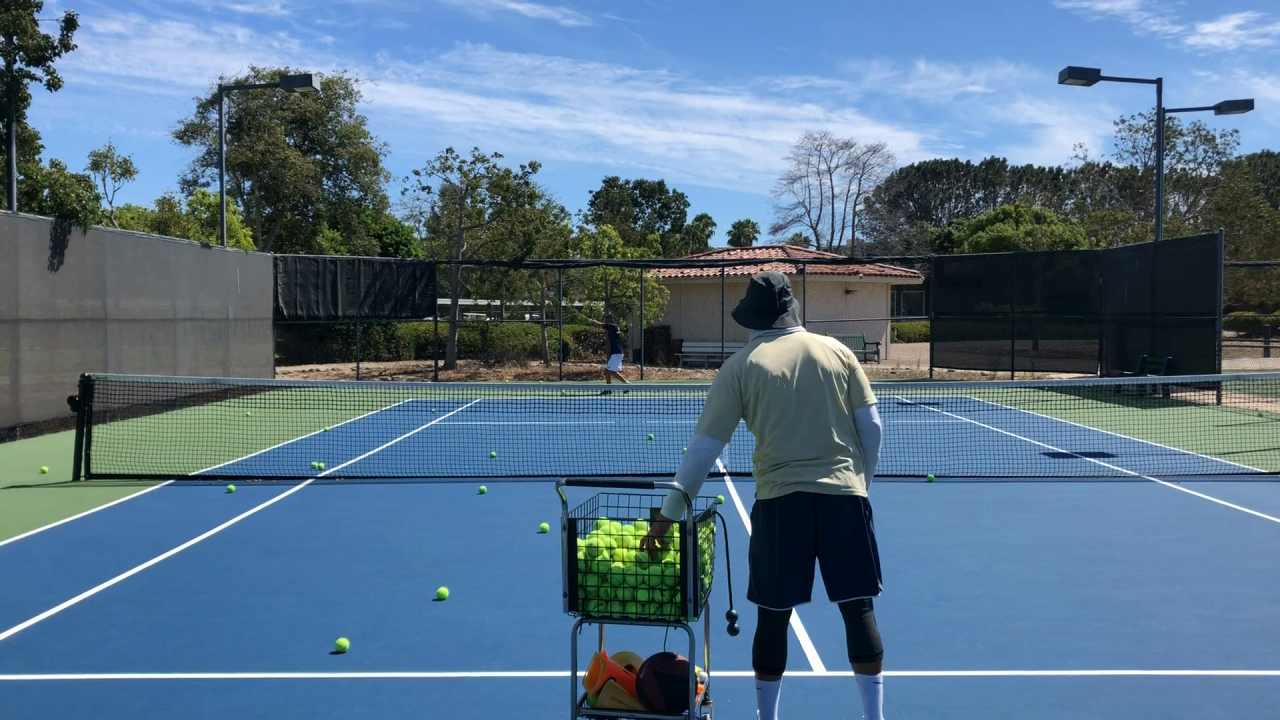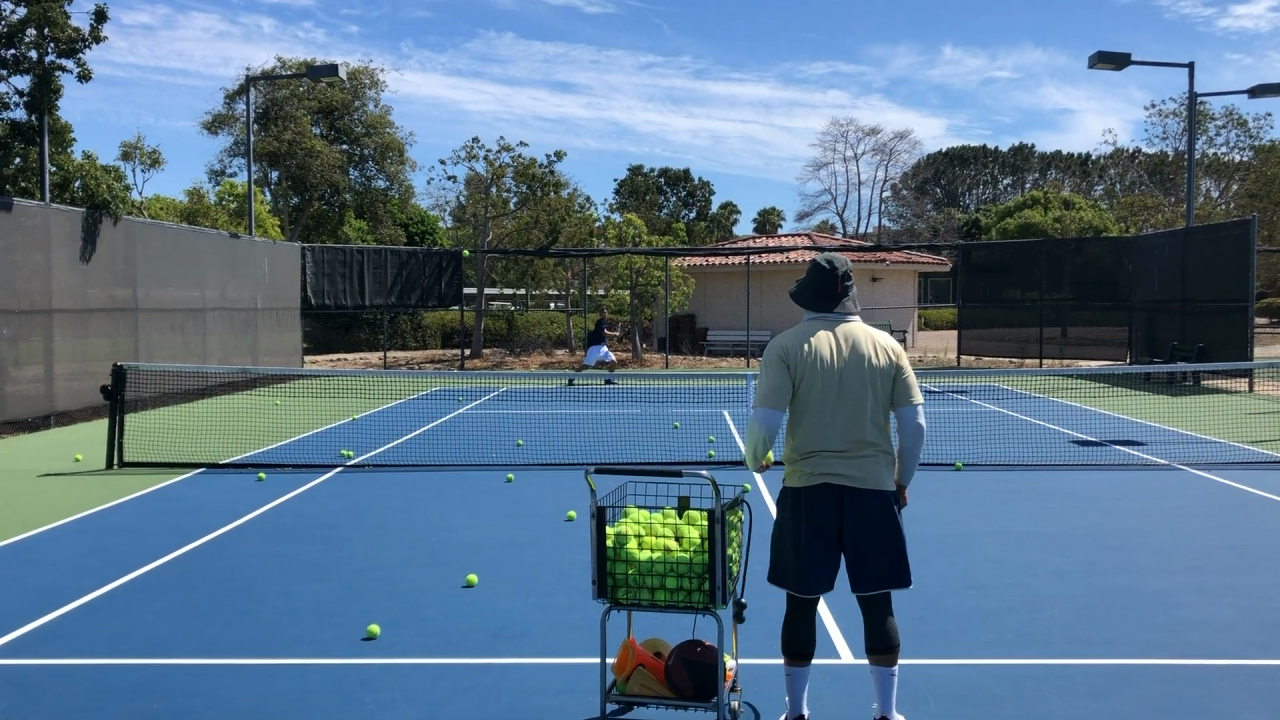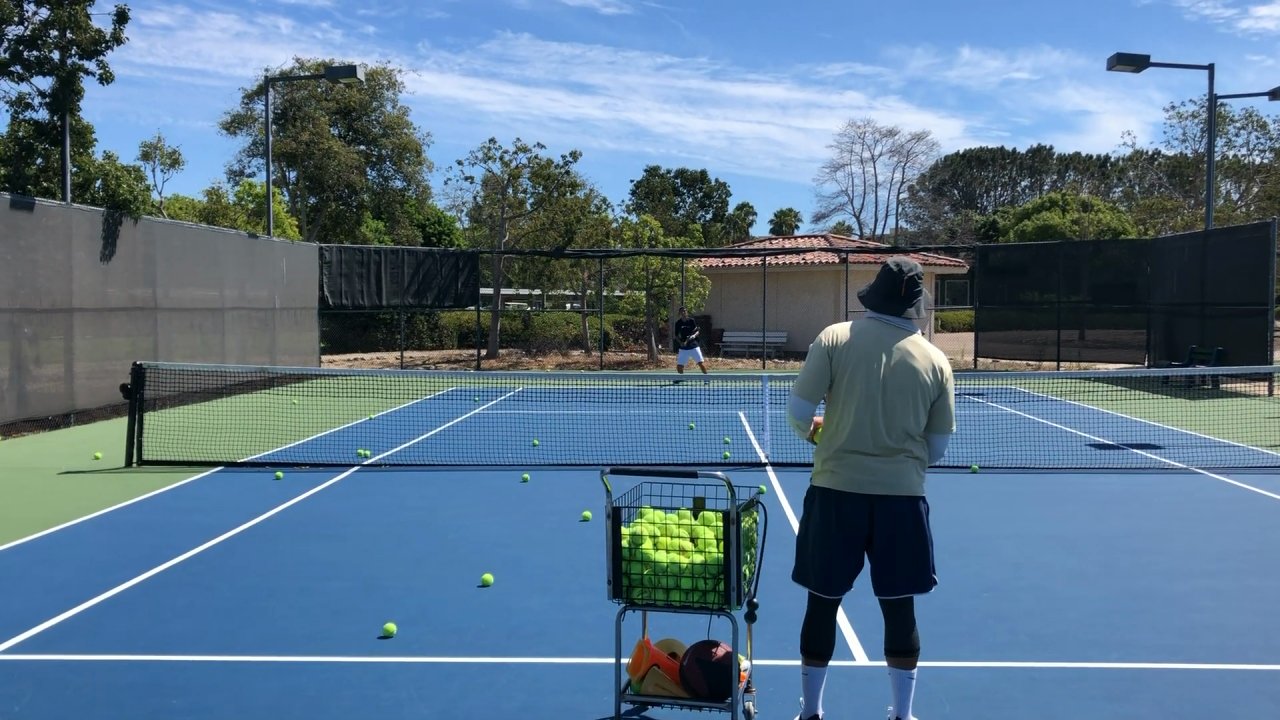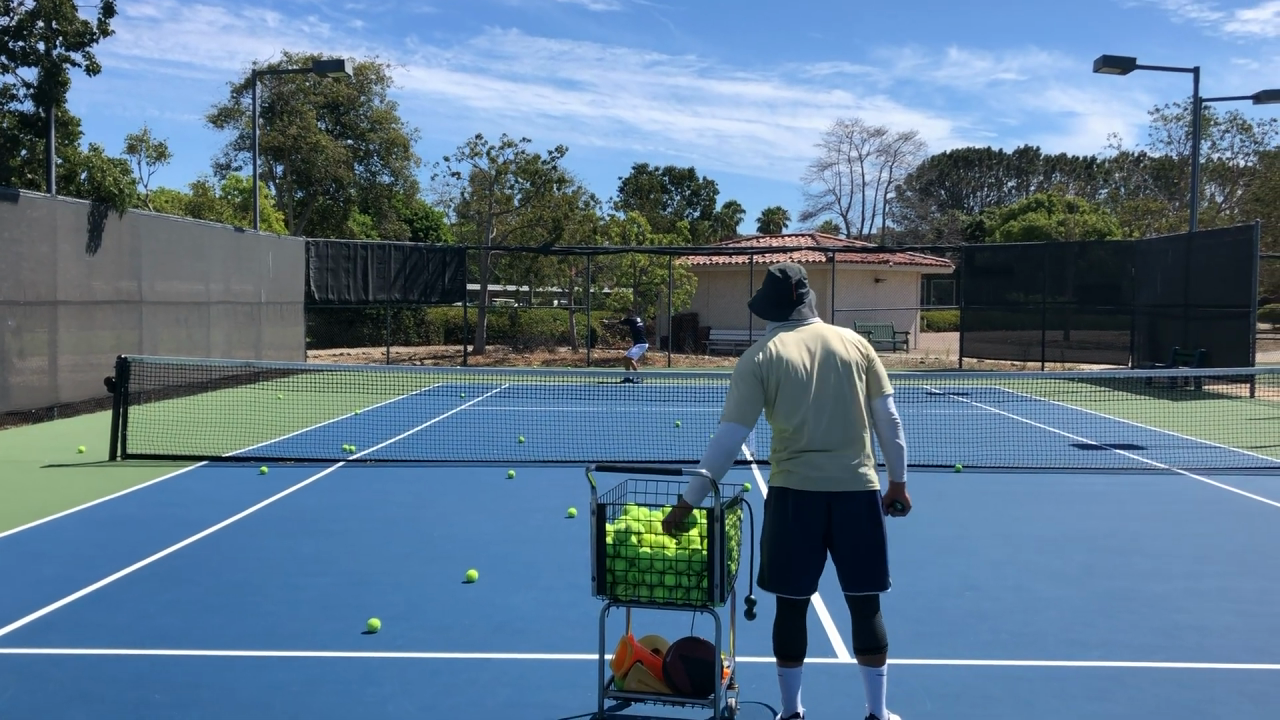
dt=1s
person 1, frame 1
left shoulder: (739, 367)
right shoulder: (836, 351)
left elbow: (703, 449)
right elbow: (871, 426)
left wrist: (668, 514)
right wrist: (860, 480)
left hip: (780, 502)
right hip: (844, 498)
left knee: (774, 615)
right knee: (858, 609)
person 1, frame 2
left shoulder: (787, 345)
right shoulder: (886, 345)
left elbow: (764, 423)
right elbow: (914, 425)
left wrist: (755, 459)
right wrist: (901, 482)
left hip: (808, 490)
right hip: (873, 490)
left knee: (801, 604)
right knee: (877, 604)
person 1, frame 3
left shoulder: (835, 338)
right shoulder: (934, 361)
left elbow: (798, 409)
right elbow: (936, 448)
left wrist: (813, 430)
left hip: (835, 491)
right hip: (901, 497)
left knee: (822, 604)
right knee: (899, 608)
person 1, frame 4
left shoulder: (758, 358)
right shoulder: (853, 342)
left elbow: (729, 438)
right elbow: (888, 419)
left wrist: (689, 500)
right wrist: (897, 481)
left hip: (795, 493)
right hip: (858, 490)
left knee: (792, 606)
right knee: (865, 604)
